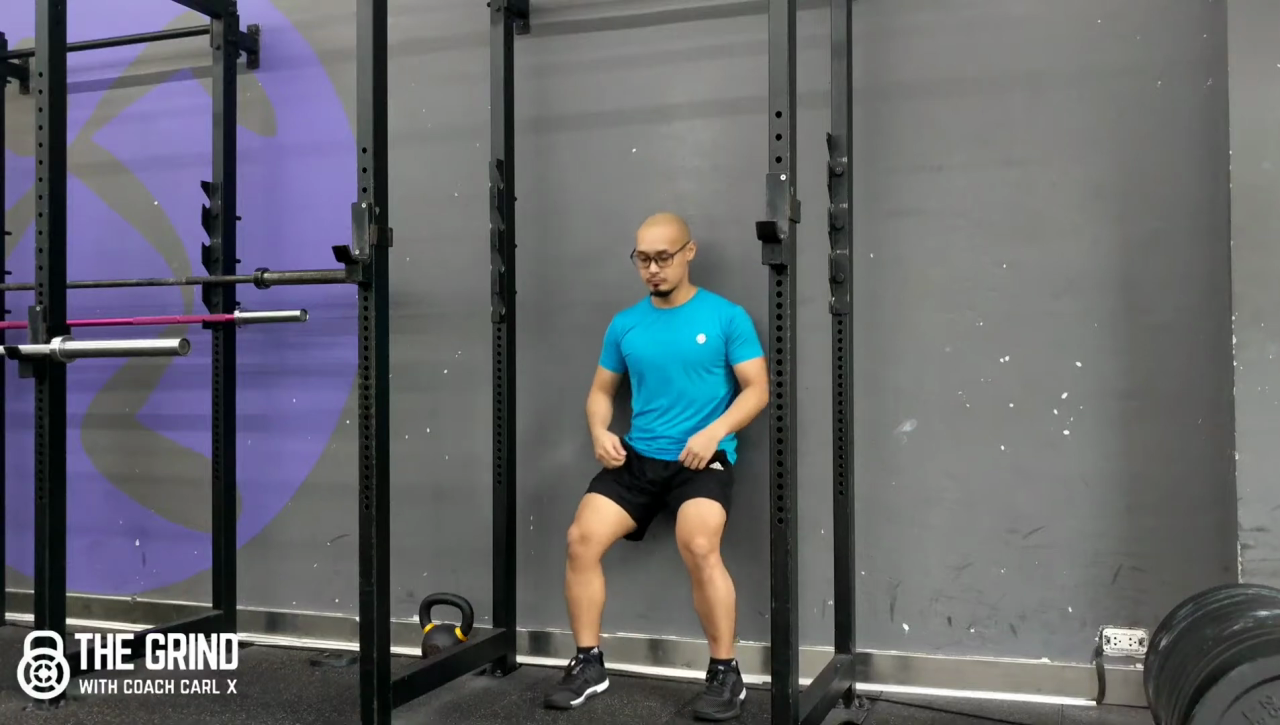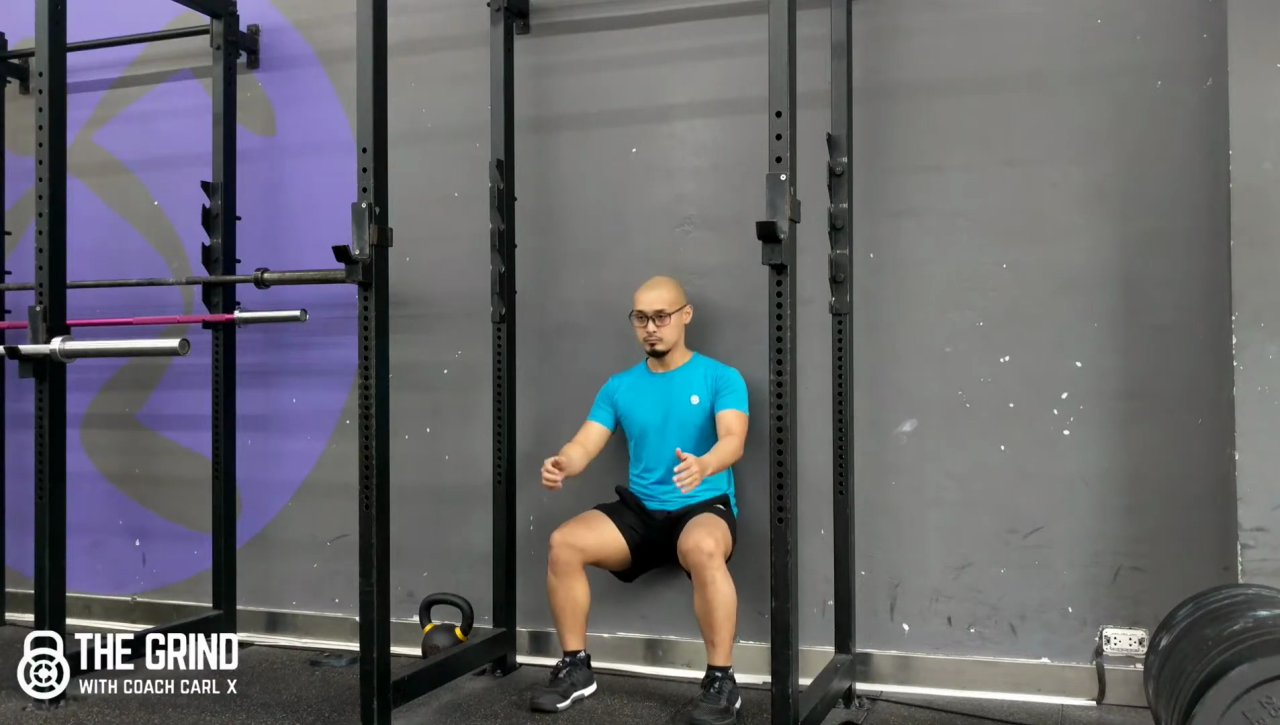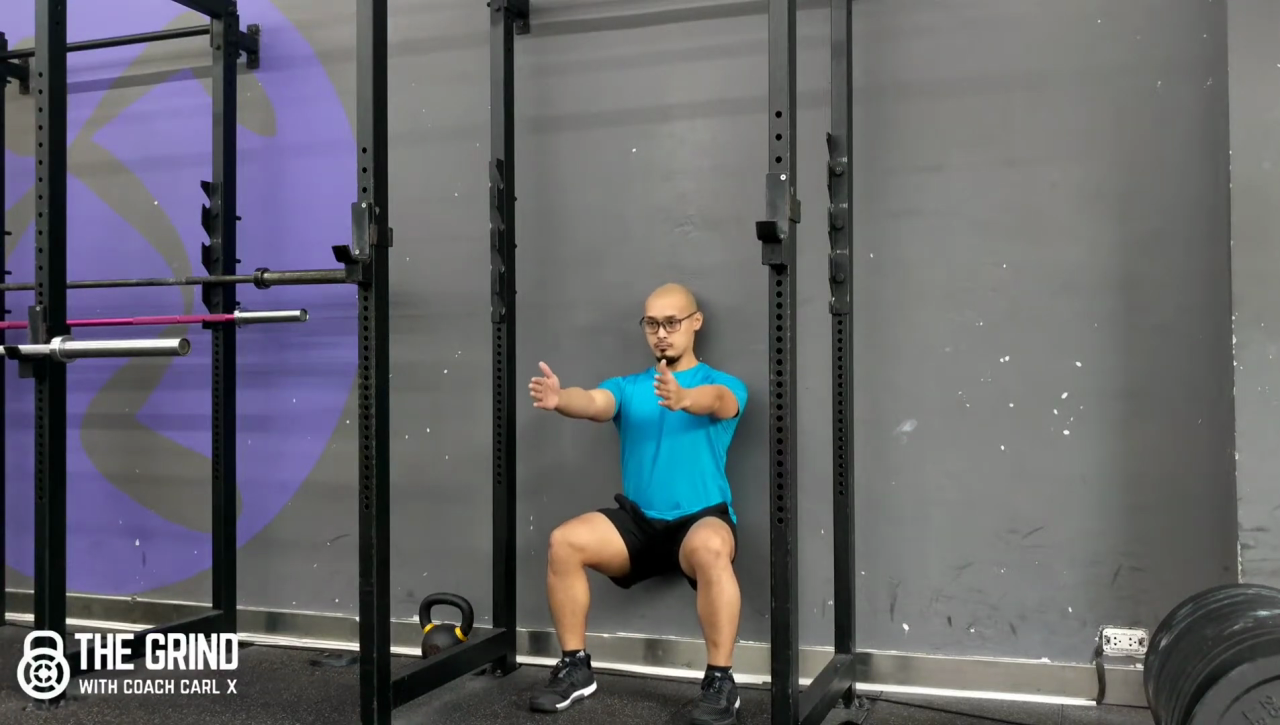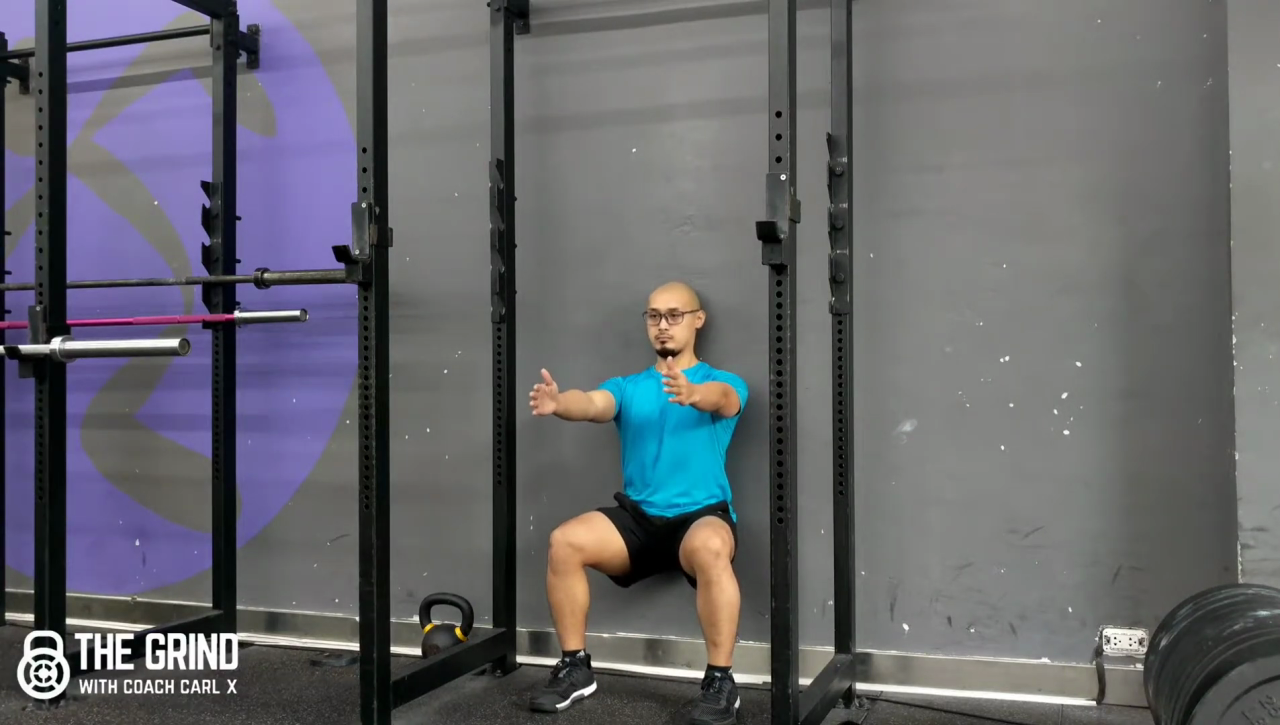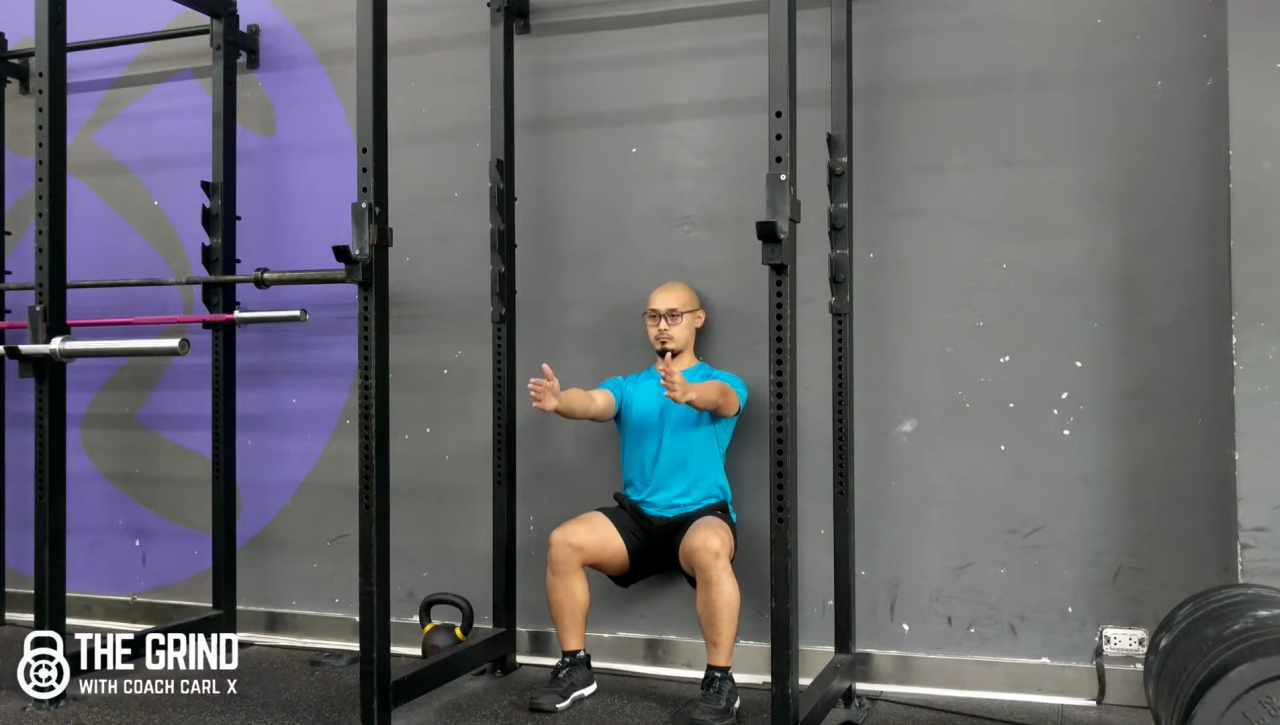
dt=1s
person 1, frame 1
left shoulder: (727, 317)
right shoulder: (624, 324)
left elbow: (757, 389)
right elbow: (601, 390)
left wrist: (714, 432)
right wrist: (601, 432)
left hip: (703, 459)
right hip: (637, 457)
left knee: (698, 548)
right knee: (581, 537)
left ankle: (725, 671)
right ankle: (589, 663)
person 1, frame 2
left shoulder: (721, 378)
right shoulder: (620, 386)
left elbow: (733, 440)
right elbow: (585, 444)
left wrist: (703, 466)
right wrist: (563, 464)
left hip: (702, 509)
right hip: (640, 510)
left knee: (704, 549)
right knee: (563, 543)
left ankle: (721, 681)
right ankle: (575, 667)
person 1, frame 3
left shoulder: (725, 385)
right shoulder: (627, 387)
left elbow: (712, 401)
right elbow: (594, 402)
left wrist: (681, 398)
right wrist: (559, 398)
left hip: (701, 519)
right hip: (638, 520)
left knee: (709, 549)
right knee: (563, 542)
left ankle: (720, 682)
right ankle: (574, 667)
person 1, frame 4
left shoulder: (724, 383)
right shoulder: (627, 386)
left elbow: (718, 397)
right elbow: (593, 403)
left wrist: (690, 393)
right wrist: (558, 402)
left hip: (701, 515)
right hip: (638, 516)
left knee: (708, 549)
right knee: (563, 542)
left ankle: (720, 681)
right ankle: (574, 667)
person 1, frame 5
left shoulder: (724, 383)
right shoulder: (627, 386)
left elbow: (717, 397)
right elbow: (593, 402)
left wrist: (687, 392)
right wrist: (558, 400)
left hip: (701, 515)
right hip: (637, 516)
left knee: (708, 549)
right knee: (562, 542)
left ankle: (720, 682)
right ankle: (574, 668)
